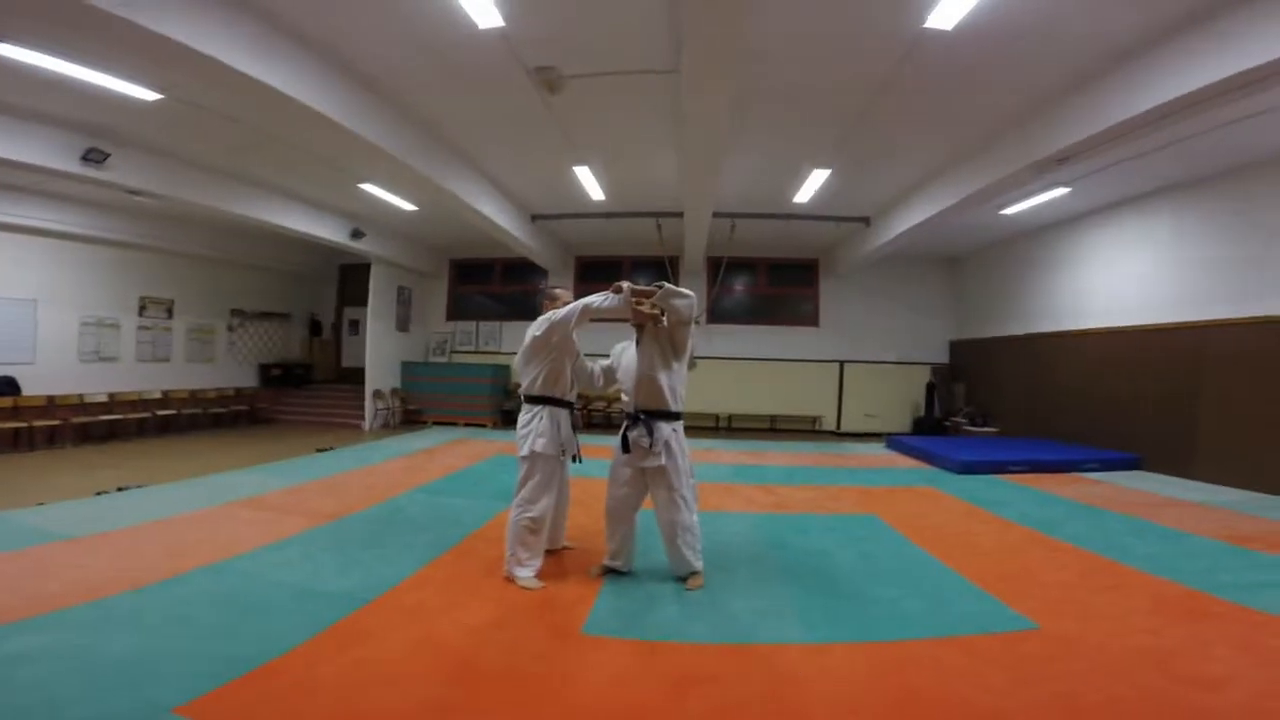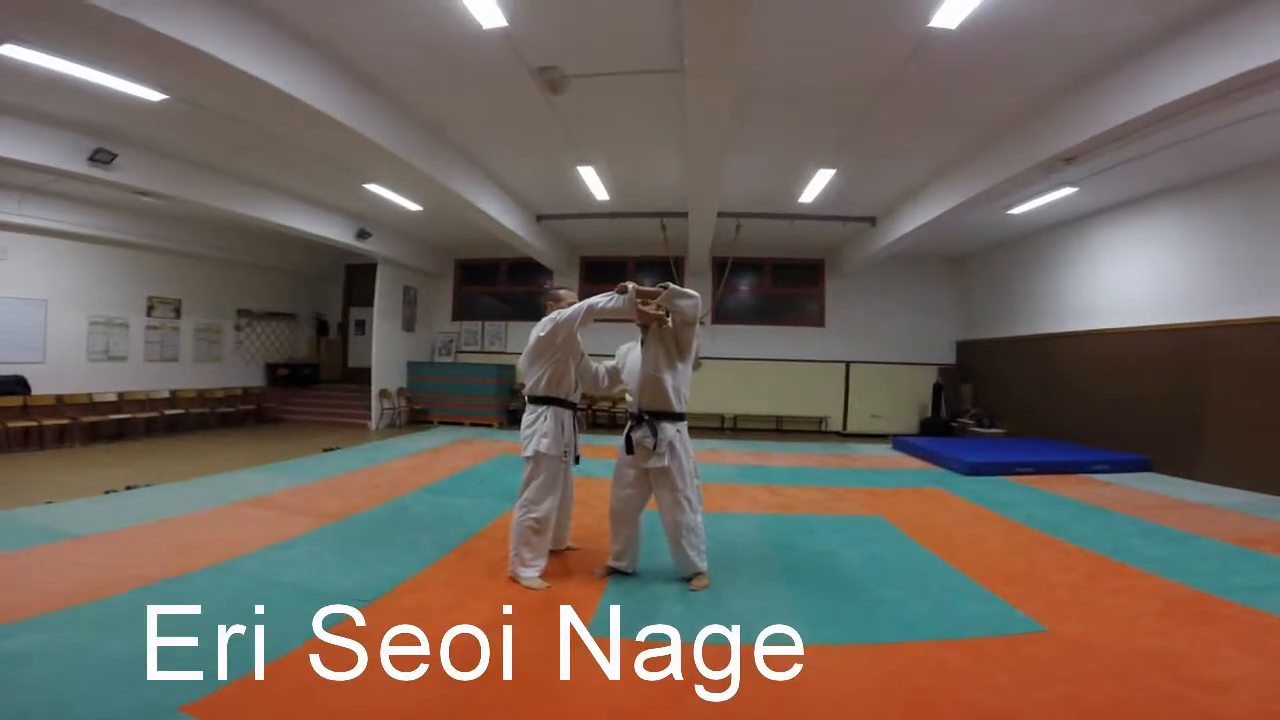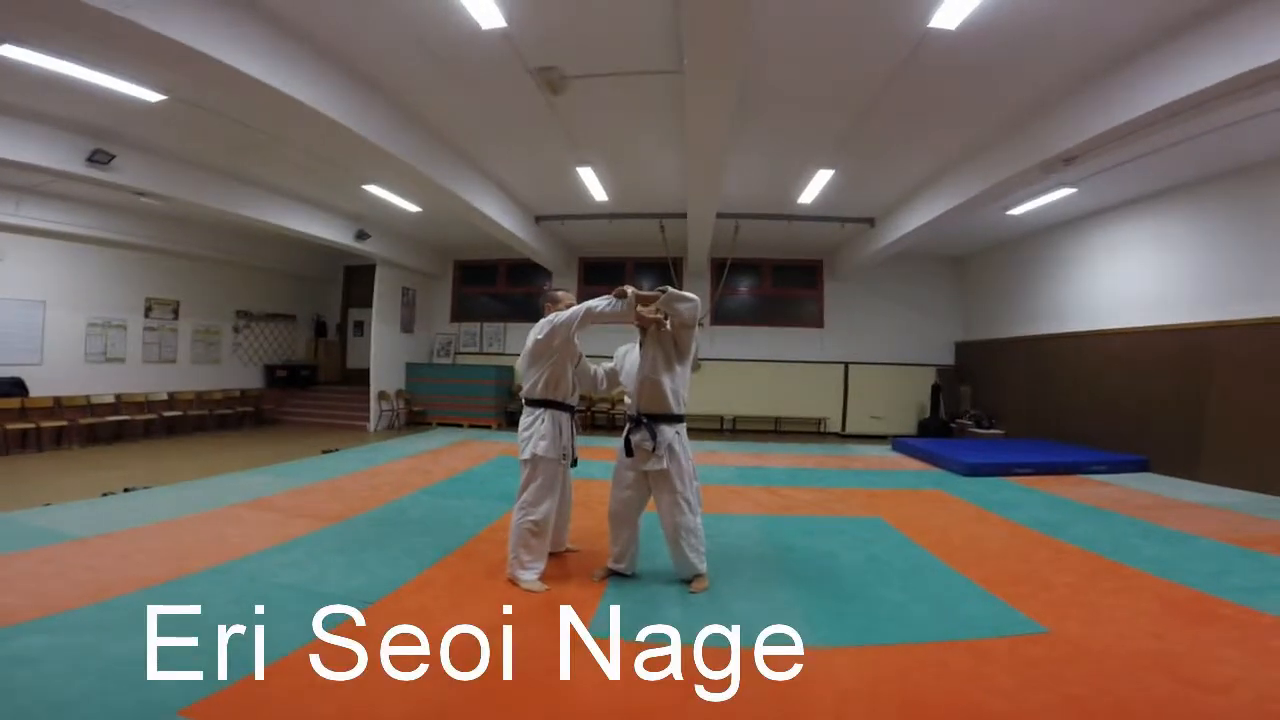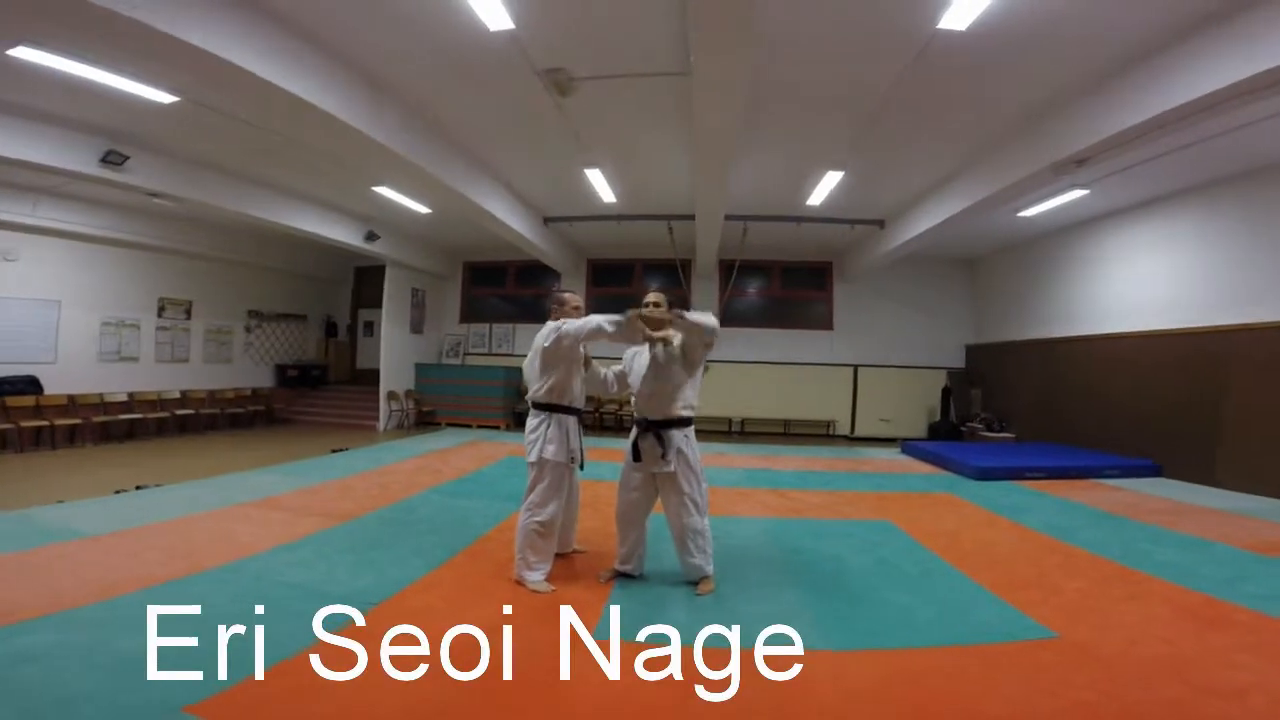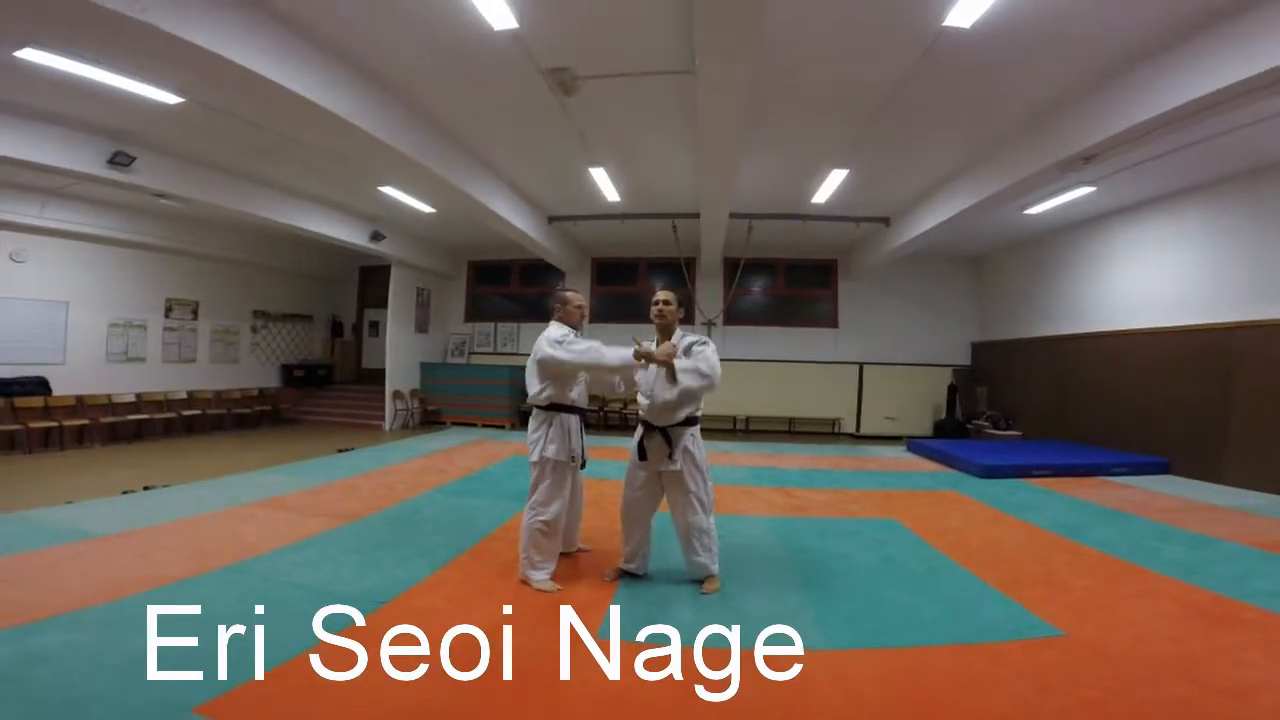
dt=0.2s
person 1, frame 1
left shoulder: (672, 338)
right shoulder: (623, 351)
left elbow: (685, 302)
right elbow: (597, 377)
left wrist: (636, 290)
left hip: (664, 435)
right hip: (632, 434)
left knee: (676, 506)
right knee: (619, 504)
left ankle: (691, 567)
right ankle: (617, 561)
person 1, frame 2
left shoulder: (676, 338)
right shoulder: (627, 351)
left elbow: (690, 302)
right elbow: (602, 378)
left wrist: (641, 290)
left hip: (668, 436)
right hip: (635, 434)
left knee: (680, 506)
right knee: (623, 504)
left ankle: (695, 568)
right ankle: (621, 561)
person 1, frame 3
left shoulder: (675, 339)
right shoulder: (626, 353)
left elbow: (690, 305)
right elbow: (600, 380)
left wrist: (646, 297)
right wrist: (576, 359)
left hip: (667, 437)
right hip: (634, 436)
left knee: (680, 508)
right knee: (622, 507)
left ankle: (695, 569)
right ankle: (620, 563)
person 1, frame 4
left shoulder: (685, 343)
right shoulder: (634, 353)
left elbow: (709, 328)
right elbow: (612, 382)
left wrist: (668, 323)
left hip: (675, 440)
right hip: (642, 439)
left knee: (687, 511)
right knee: (629, 508)
left ankle: (702, 572)
right ankle: (627, 564)
person 1, frame 5
left shoulder: (696, 345)
right shoulder: (643, 350)
left elbow: (710, 376)
left wrist: (668, 362)
left hip: (682, 440)
right hip: (647, 438)
left knee: (693, 510)
right knee: (635, 507)
left ankle: (707, 570)
right ankle: (632, 563)
person 2, frame 1
left shoulder: (557, 337)
right shoulder: (546, 328)
left elbow: (581, 373)
right elbow: (583, 309)
right wrist: (626, 302)
left hip: (555, 420)
right hip: (541, 422)
left knee: (556, 489)
right knee: (534, 496)
left ankle: (550, 541)
right ankle: (519, 567)
person 2, frame 2
left shoulder: (559, 337)
right shoulder: (549, 328)
left elbow: (582, 373)
right elbow: (588, 309)
right wrist: (631, 303)
left hip: (558, 421)
right hip: (546, 422)
left knee: (560, 491)
right knee: (539, 497)
left ankle: (555, 541)
right ankle: (524, 567)
person 2, frame 3
left shoulder: (557, 338)
right shoulder: (547, 329)
right elbow: (586, 312)
right wrist: (626, 305)
left hip: (556, 422)
right hip: (543, 425)
left knee: (558, 492)
right knee: (536, 498)
left ankle: (554, 543)
right ankle: (523, 570)
person 2, frame 4
left shoulder: (564, 341)
right shoulder: (553, 334)
left elbow: (589, 378)
right elbow: (593, 326)
right wrist: (631, 326)
left hip: (564, 426)
right hip: (550, 427)
left knee: (566, 493)
right knee: (543, 501)
left ankle: (561, 544)
right ankle: (529, 570)
person 2, frame 5
left shoulder: (564, 339)
right shoulder: (555, 338)
left elbow: (583, 373)
right elbow: (594, 356)
right wrist: (635, 356)
left hip: (567, 425)
right hip: (553, 427)
left knee: (570, 492)
right knee: (547, 500)
left ankle: (566, 543)
right ankle: (534, 570)
